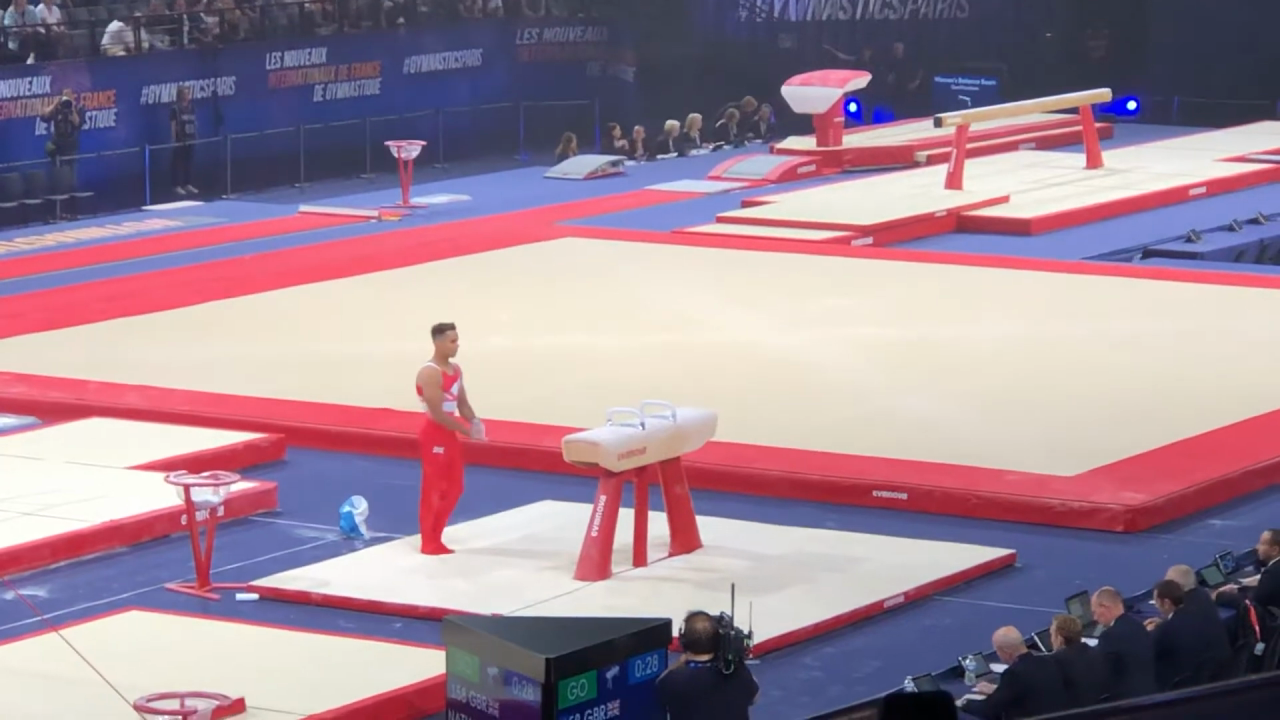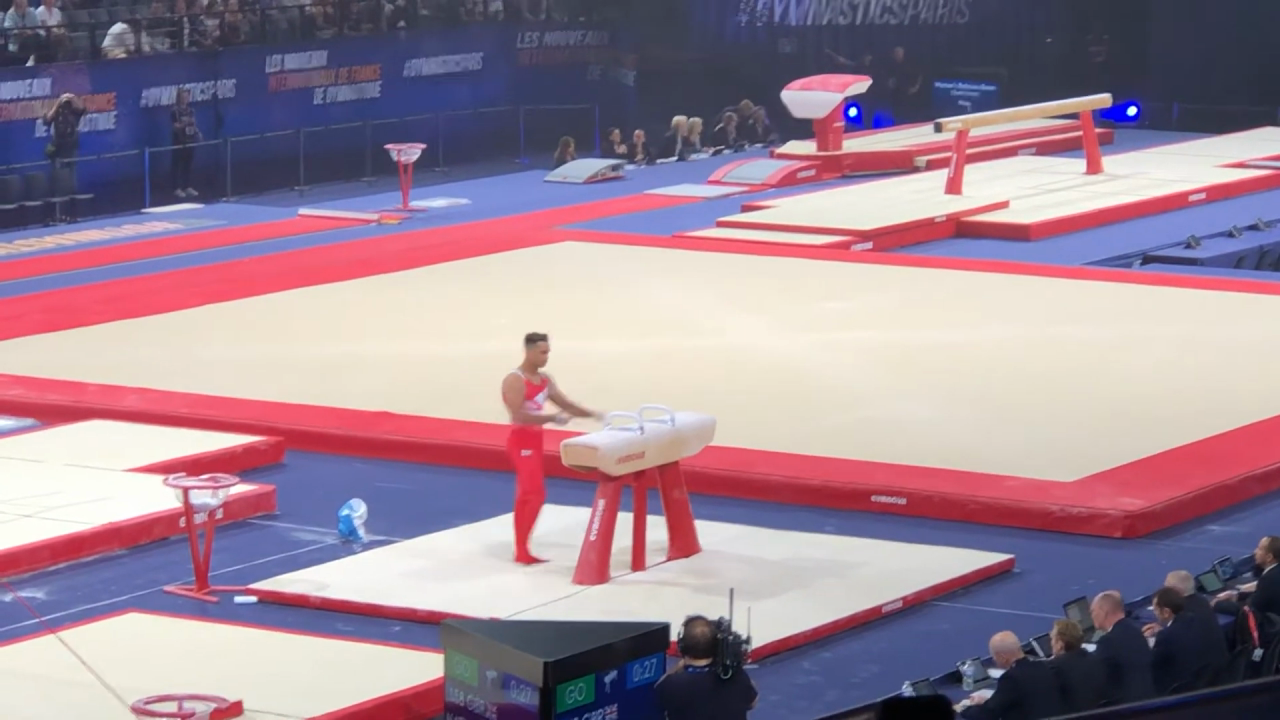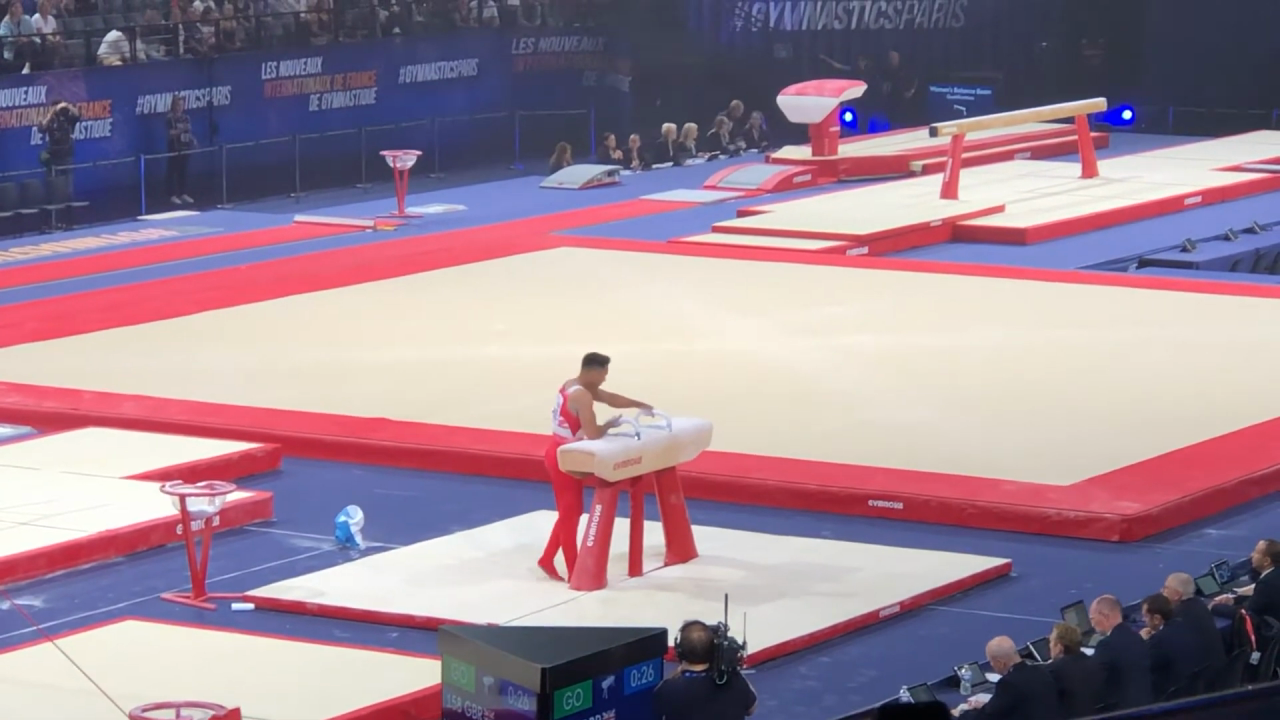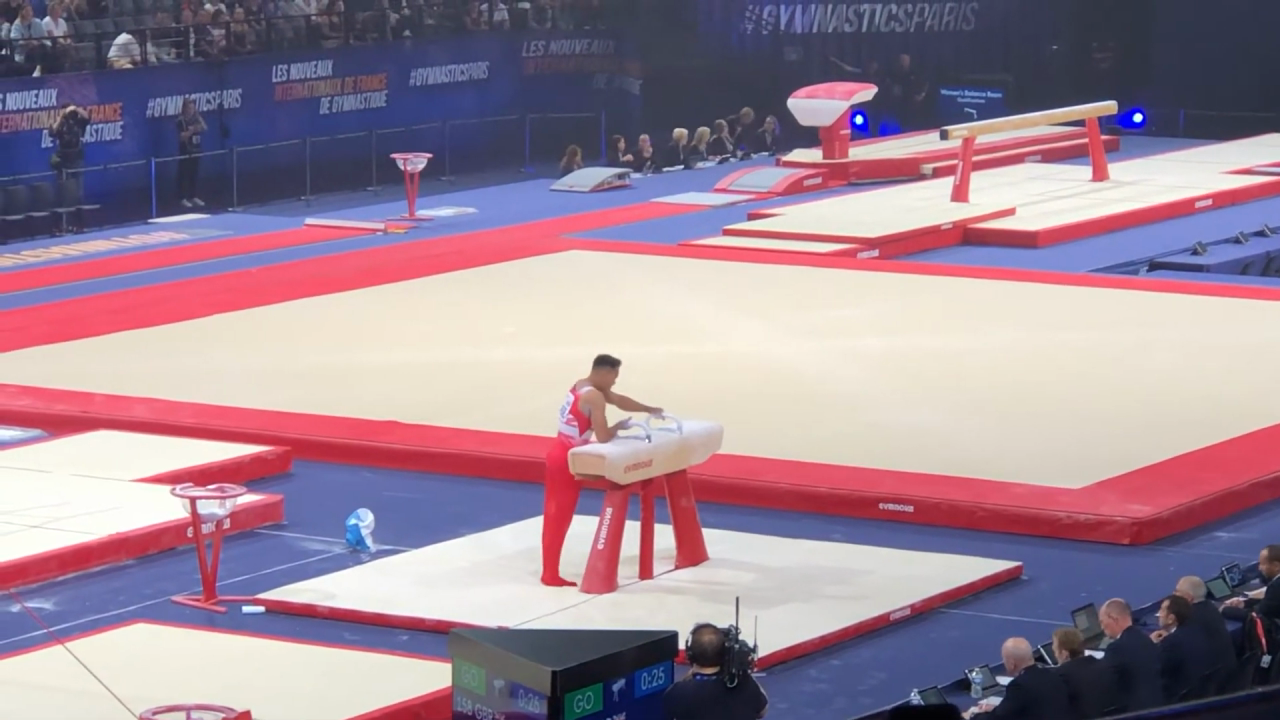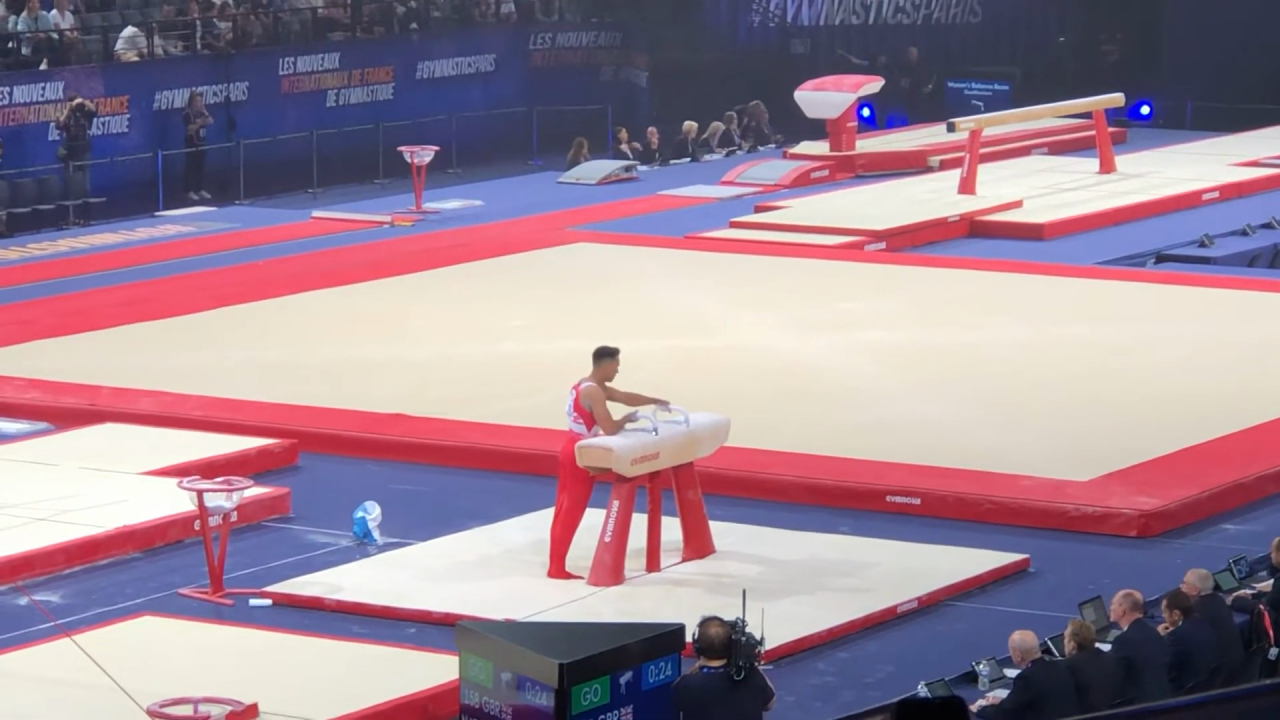
dt=1s
person 1, frame 1
left shoulder: (455, 369)
right shoulder: (429, 373)
left elbow: (462, 402)
right elbow: (437, 413)
left wrist: (474, 421)
right wrist: (466, 430)
left hip: (450, 435)
right hip: (434, 436)
left knee: (455, 489)
right knee: (433, 491)
left ankle: (436, 537)
right ankle: (428, 543)
person 1, frame 2
left shoulder: (544, 379)
right shoulder: (513, 380)
left elbow: (564, 404)
right elbow: (518, 415)
left wrist: (592, 415)
right wrist: (552, 418)
left hip: (535, 442)
right hip: (521, 443)
left knee: (525, 497)
right knee: (535, 494)
left ankle: (521, 550)
right ankle: (521, 547)
person 1, frame 3
left shoulder: (571, 386)
right shoulder: (582, 395)
left elbow: (610, 398)
right elbow: (592, 434)
left wrist: (639, 405)
right wrist: (610, 424)
left hip: (557, 453)
left knee: (570, 511)
right knee: (570, 514)
left ankle: (548, 559)
right ankle: (574, 572)
person 1, frame 4
left shoulder: (581, 386)
right shoulder: (595, 396)
left elbow: (619, 400)
right elbow: (603, 436)
left wrist: (650, 410)
right wrist: (619, 426)
left hip: (557, 454)
right hip: (567, 460)
left knee: (553, 516)
right knee: (560, 519)
left ankle: (549, 571)
right ankle: (551, 575)
person 1, frame 5
left shoulder: (586, 385)
right shoulder: (594, 392)
left elbow: (624, 397)
right elbow: (610, 429)
left wrist: (656, 402)
right wrist: (627, 419)
left hip: (571, 451)
left knee: (564, 510)
right knee: (571, 513)
left ankle: (556, 564)
right ankle: (557, 568)
